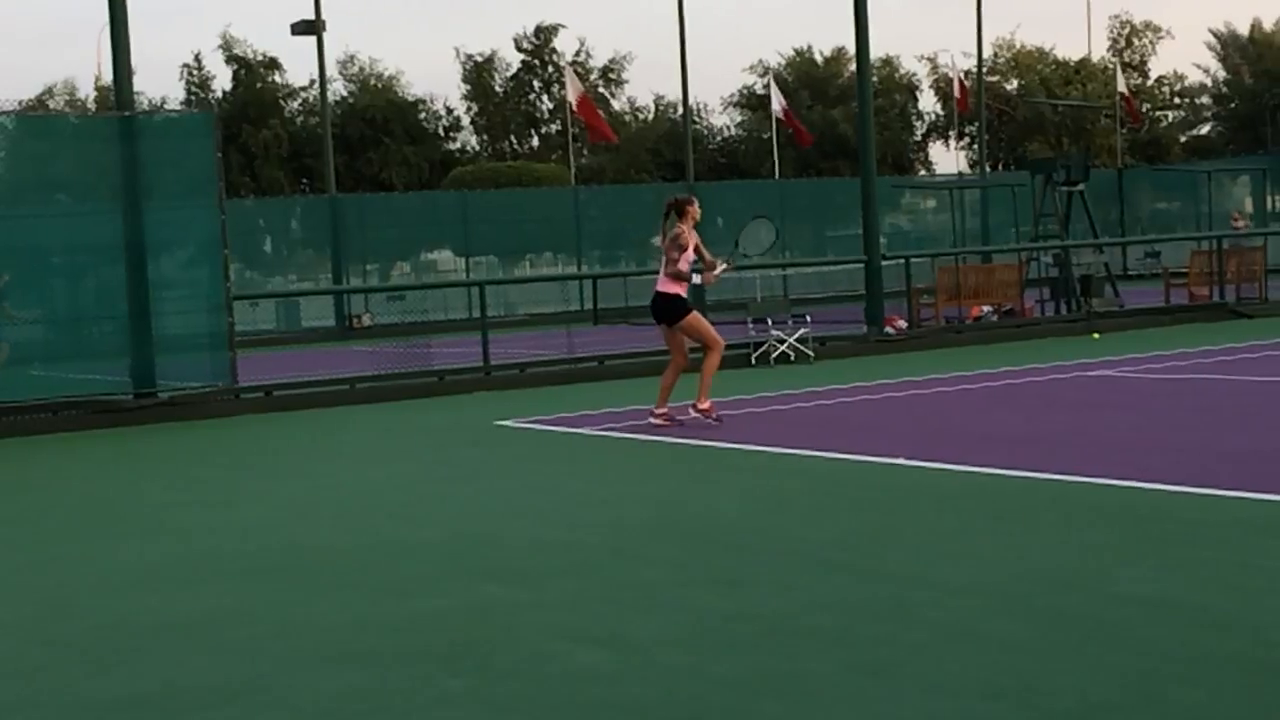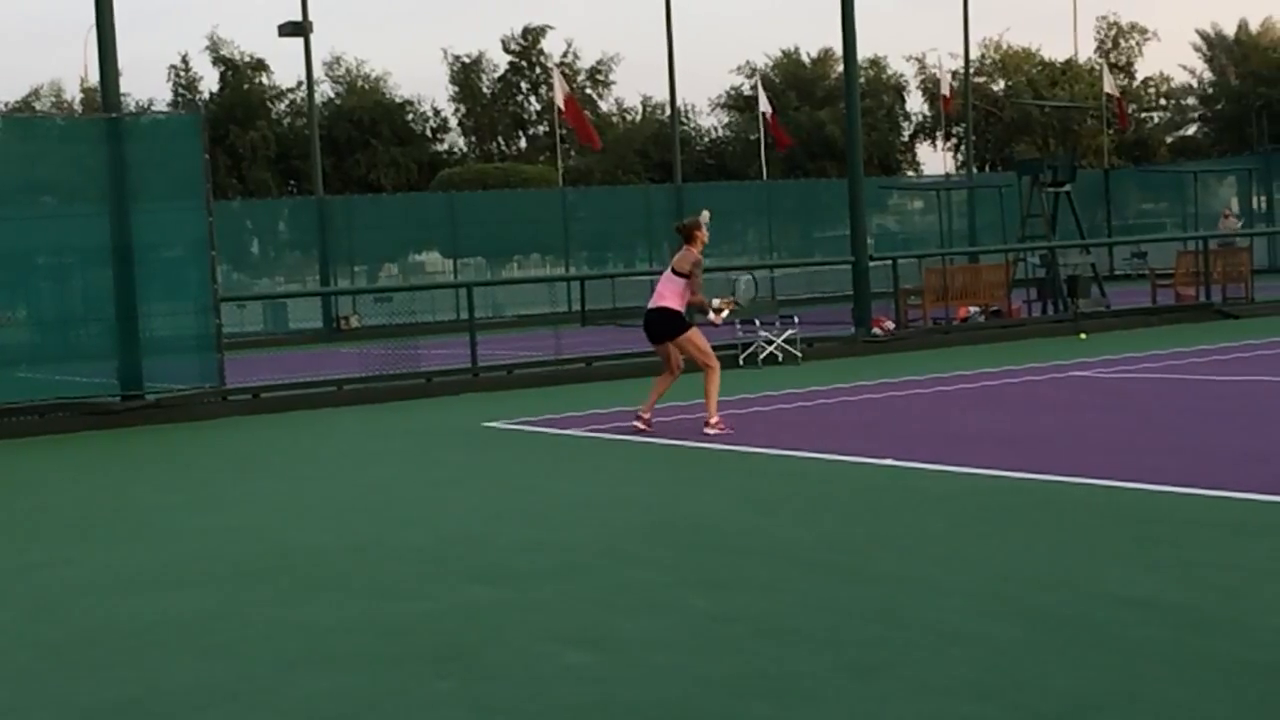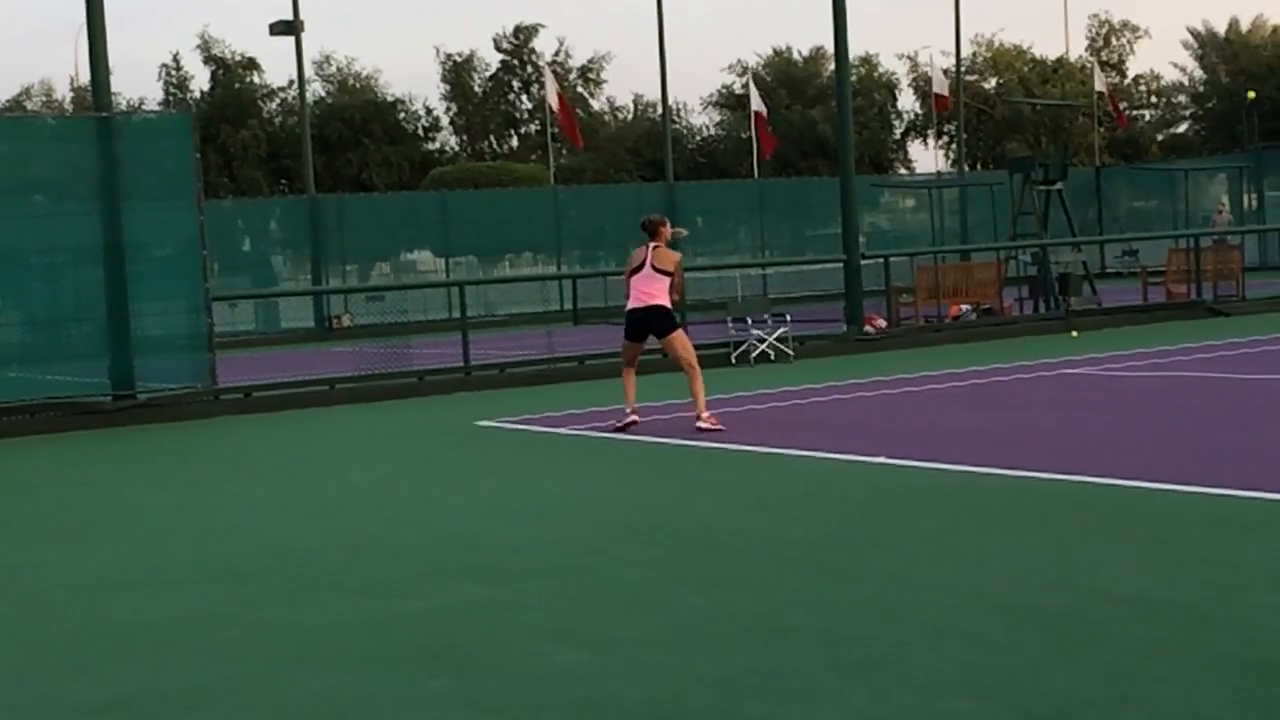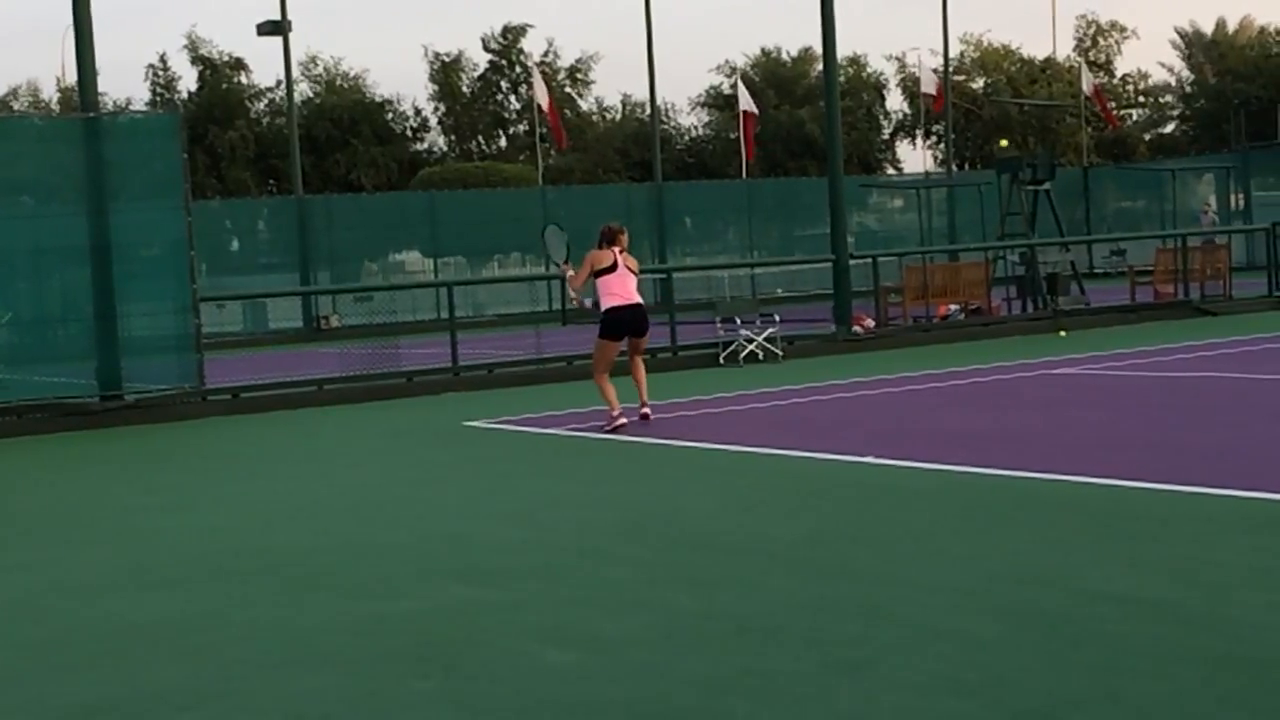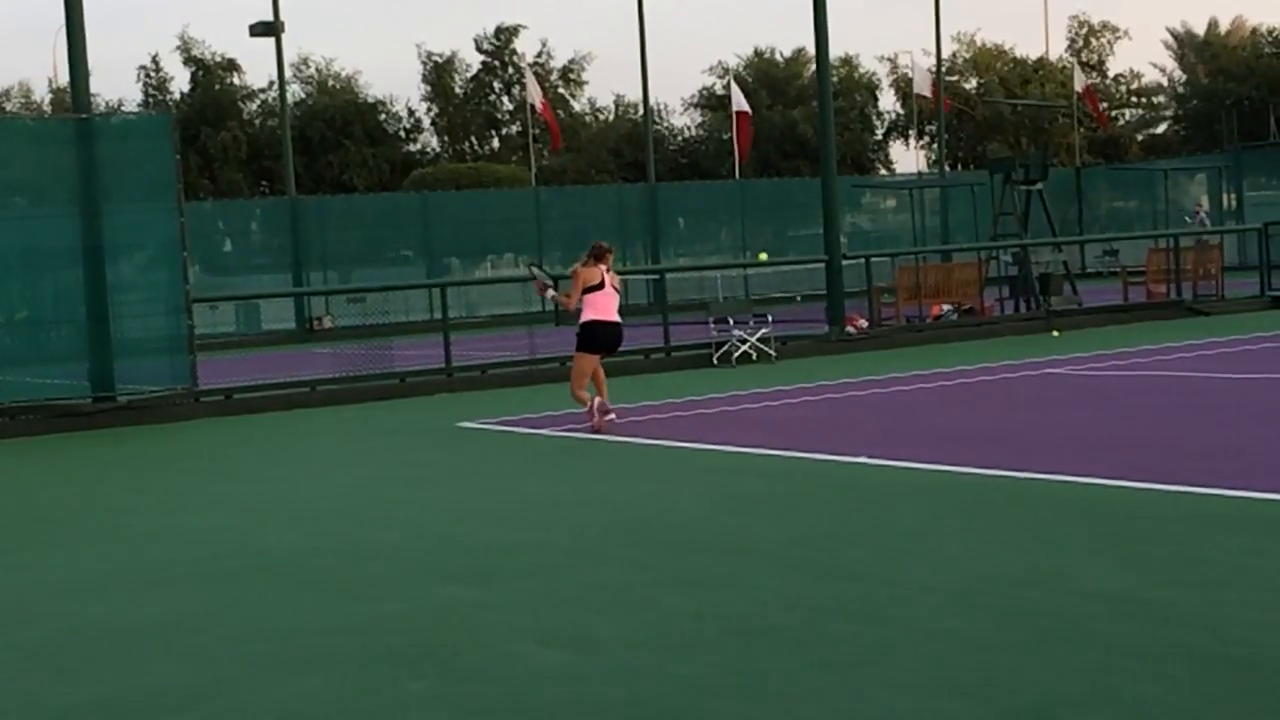
dt=1s
person 1, frame 1
left shoulder: (692, 235)
right shoulder: (678, 235)
left elbow: (708, 262)
right elbow: (670, 270)
left wrist: (721, 264)
right wrist: (699, 279)
left hip: (664, 302)
right hip: (671, 302)
left knee: (680, 359)
right knee: (716, 345)
left ankle: (659, 411)
right ankle: (702, 403)
person 1, frame 2
left shoulder: (682, 255)
right shoulder: (695, 259)
right elbow: (695, 297)
left wrist: (715, 303)
right wrist: (711, 314)
left hip: (652, 318)
right hip: (669, 317)
left knee: (674, 368)
right knee: (712, 365)
left ankle: (643, 415)
right ankle: (712, 421)
person 1, frame 3
left shoulder: (635, 254)
right shoulder: (673, 257)
right elbow: (675, 295)
left hip: (634, 316)
right hip: (660, 315)
left knee: (628, 366)
right knee: (692, 367)
left ankle: (630, 411)
right ankle: (703, 415)
person 1, frame 4
left shoulder: (595, 256)
right shoulder: (633, 262)
left elbow: (575, 286)
left wrist: (568, 272)
left hip: (614, 316)
right hip: (638, 312)
left knee: (600, 373)
right knee: (635, 357)
left ankle: (616, 413)
right ankle: (644, 403)
person 1, frame 5
left shoulder: (583, 273)
right shoulder: (615, 278)
left elbow: (571, 305)
left wrist: (550, 293)
left hip: (593, 330)
right hip: (615, 331)
left knee: (577, 390)
right knee: (592, 362)
left ankle: (592, 403)
right ankle: (605, 408)
